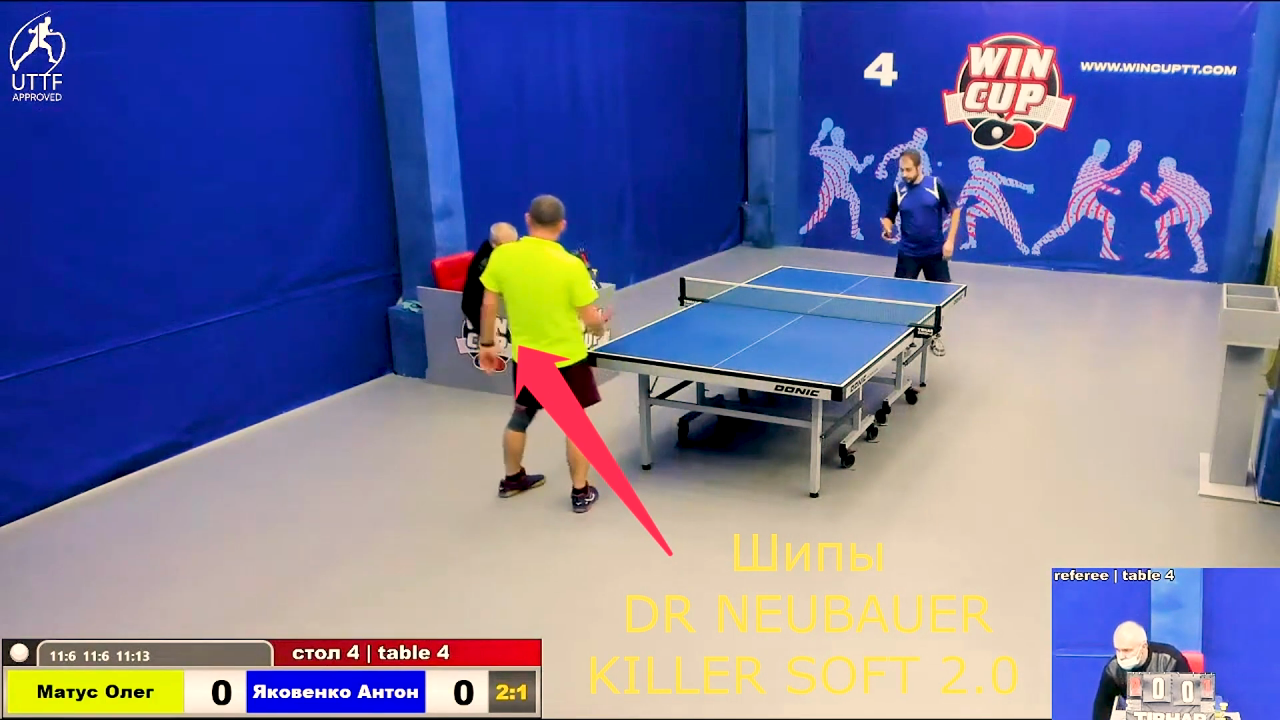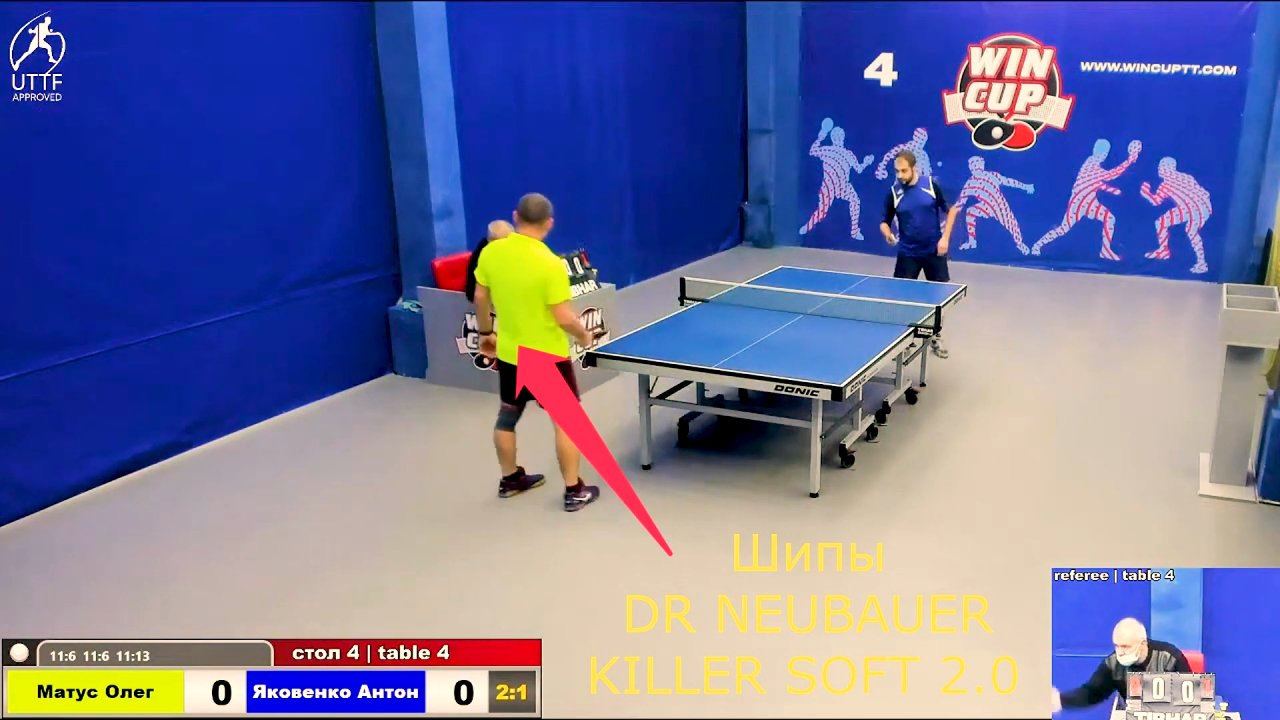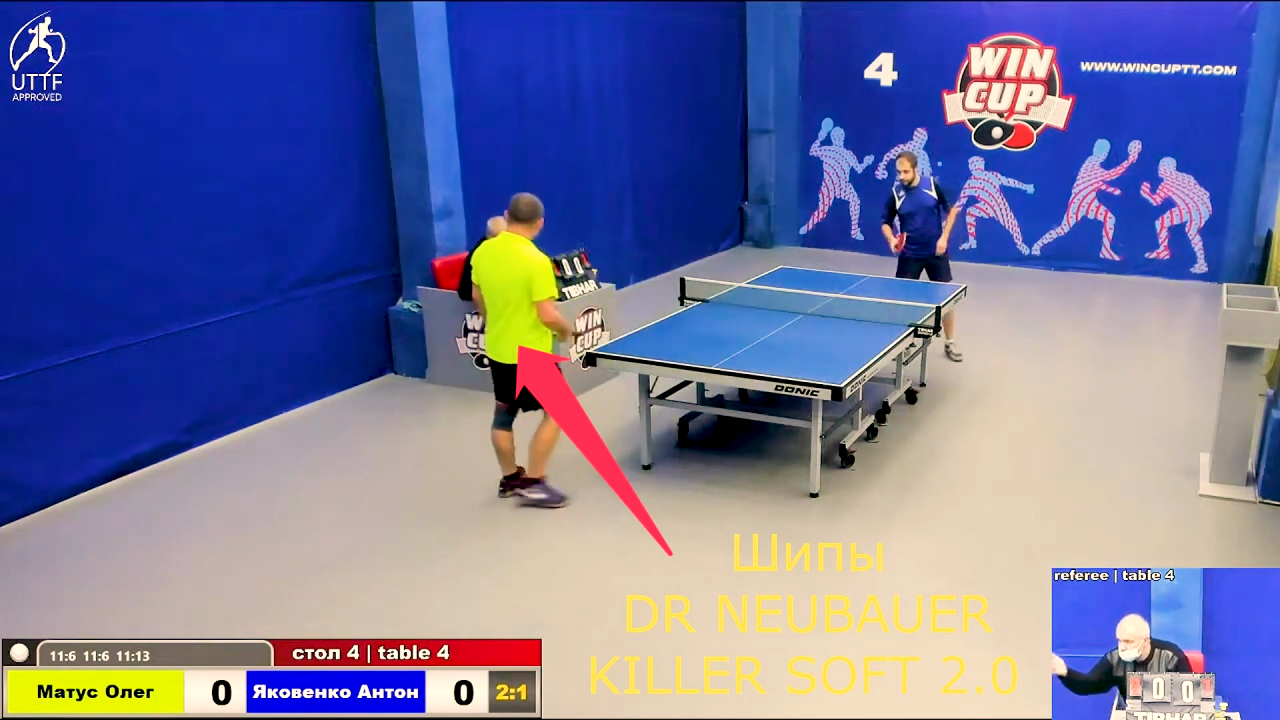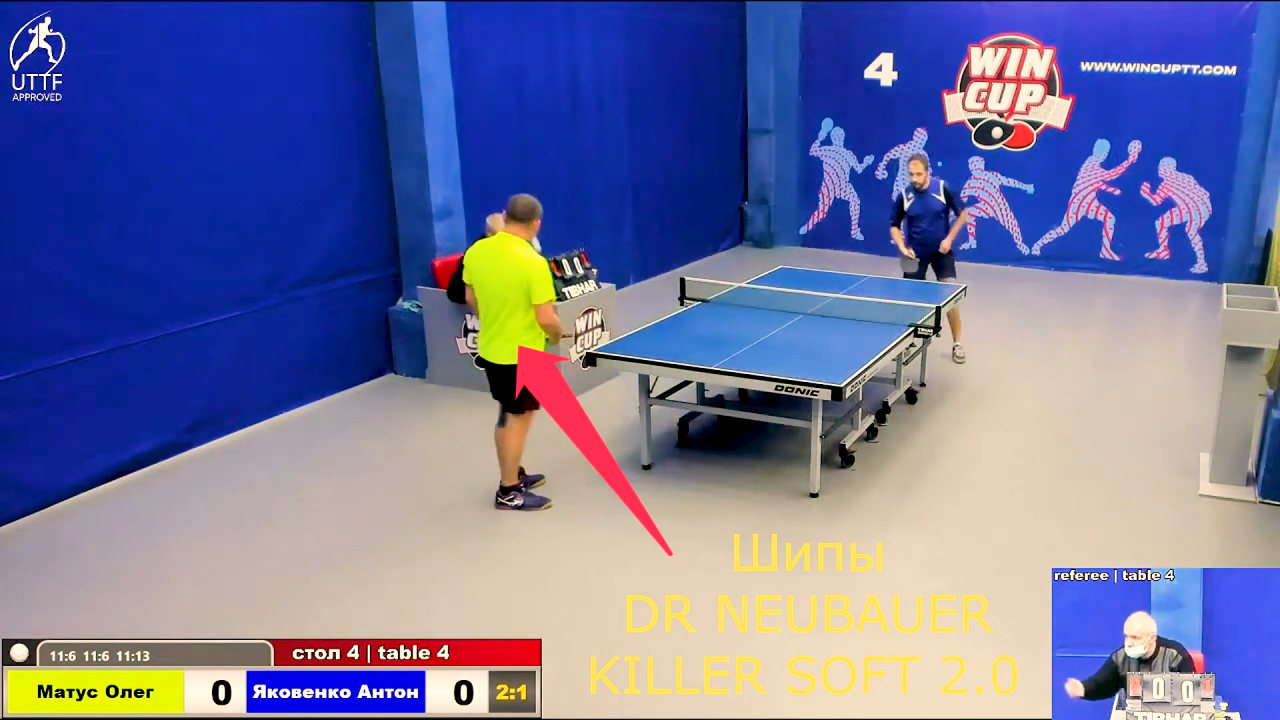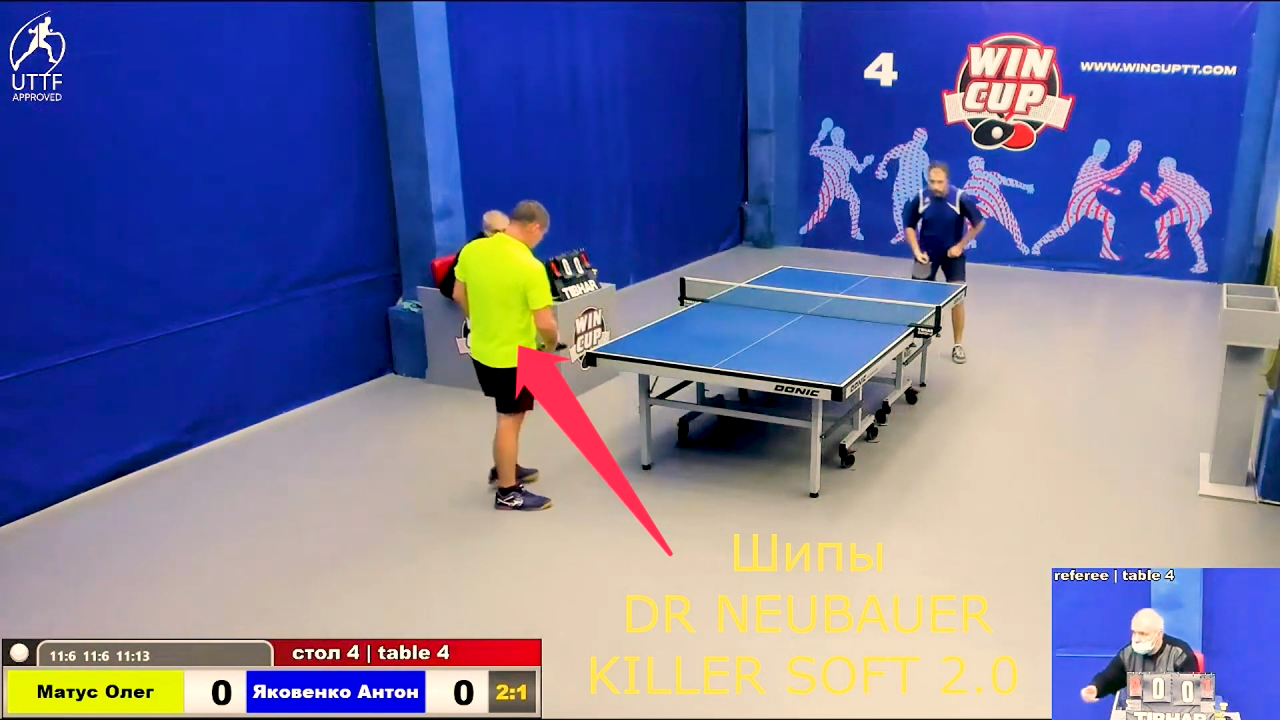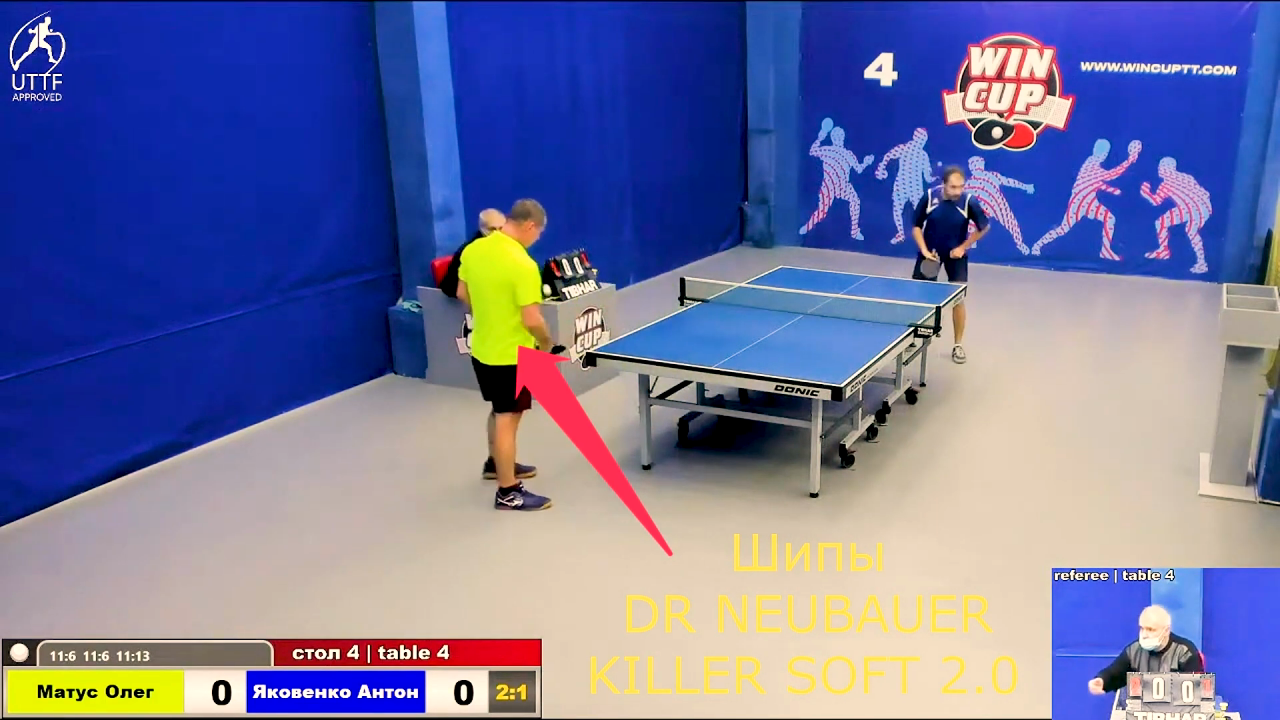
dt=0.2s
person 1, frame 1
left shoulder: (503, 256)
right shoulder: (570, 265)
left elbow: (488, 305)
right elbow: (592, 320)
left wrist: (487, 344)
right wrist: (601, 324)
right hip: (567, 359)
left knee: (520, 418)
left ankle: (512, 479)
right ankle: (581, 492)
person 1, frame 2
left shoulder: (491, 252)
right shoulder: (549, 263)
left elbow: (481, 298)
right elbow: (563, 318)
left wrist: (486, 332)
right wrist: (583, 335)
left hip: (510, 354)
right hip: (547, 356)
left knee: (507, 416)
left ankle: (510, 479)
right ankle: (574, 490)
person 1, frame 3
left shoulder: (483, 252)
right shoulder: (536, 261)
right elbow: (548, 315)
right wrist: (566, 331)
left hip: (498, 351)
left knee: (503, 414)
right knee: (555, 415)
left ankle: (510, 478)
right ankle: (532, 483)
person 1, frame 4
left shoulder: (476, 251)
right shoulder: (533, 263)
left elbow: (471, 299)
right elbow: (545, 318)
right wrist: (558, 334)
left hip: (490, 350)
right hip: (522, 356)
left knee: (507, 416)
right knee: (519, 422)
left ankle: (512, 476)
right ankle: (509, 492)
person 1, frame 5
left shoulder: (472, 250)
right shoulder: (530, 267)
left elbow: (459, 295)
right elbow: (545, 323)
right wrist: (551, 341)
left hip: (482, 352)
right hip: (513, 357)
left knee: (506, 415)
right knee: (510, 421)
left ankle: (504, 470)
right ankle: (507, 492)
person 1, frame 6
left shoulder: (474, 249)
right shoulder: (522, 265)
left elbow: (463, 293)
right elbow: (532, 320)
right wrist: (546, 342)
left hip: (482, 350)
right hip: (510, 355)
left knee: (499, 412)
right knee: (508, 420)
left ankle: (497, 463)
right ankle: (508, 492)
person 2, frame 1
left shoulder: (935, 185)
right shoulder: (898, 190)
left elbow: (954, 212)
right elbow: (888, 216)
left wrist: (950, 241)
right wrist: (887, 229)
left hip: (935, 251)
right hip: (908, 252)
left ankle: (935, 336)
person 2, frame 2
left shoulder: (931, 184)
right shoulder: (894, 192)
left elbow: (951, 210)
right elbow: (885, 221)
left wrist: (945, 237)
right wrist: (887, 234)
left hip: (934, 251)
right hip: (907, 253)
left ankle: (936, 337)
person 2, frame 3
left shoulder: (932, 185)
right shoulder: (895, 193)
left elbow: (951, 210)
right elbow: (886, 223)
left wrist: (944, 237)
right wrist: (892, 239)
left hip: (936, 251)
right hip: (910, 254)
left ankle: (950, 342)
person 2, frame 4
left shoulder: (942, 188)
right shoulder: (904, 195)
left elbow: (963, 214)
right elbow: (894, 225)
left wrist: (949, 238)
right wrist: (902, 247)
left hip: (941, 250)
right hip: (916, 253)
left ankle: (957, 343)
person 2, frame 5
left shoulder: (960, 198)
right shoulder: (921, 198)
left elbow: (979, 224)
right elbow: (909, 226)
left wrist: (961, 245)
right wrist: (917, 251)
left hip: (952, 253)
right hip: (927, 254)
left ankle: (958, 345)
person 2, frame 6
left shoulder: (969, 202)
right shoulder: (929, 197)
left elbow: (984, 227)
right elbow: (916, 226)
left wrist: (963, 247)
right wrist: (924, 250)
left hip: (955, 253)
right hip: (931, 252)
left ankle: (958, 345)
